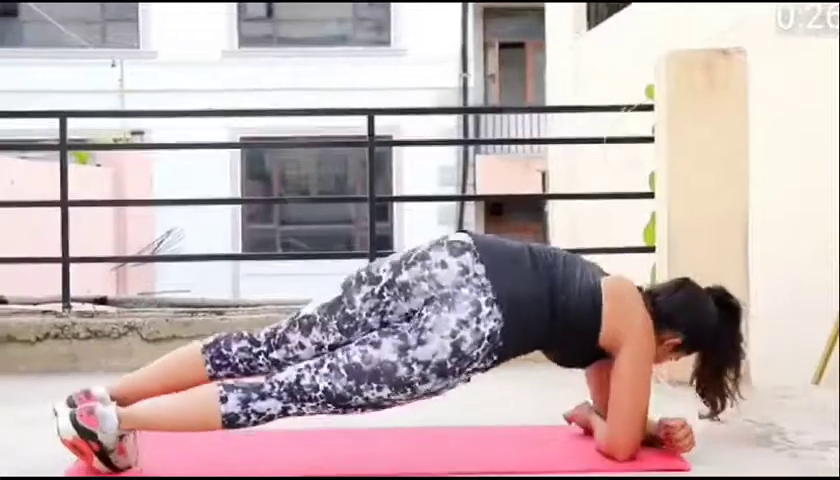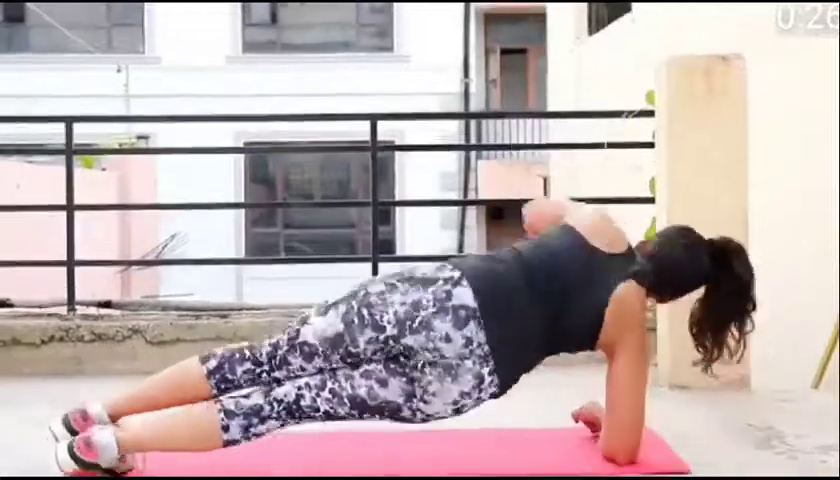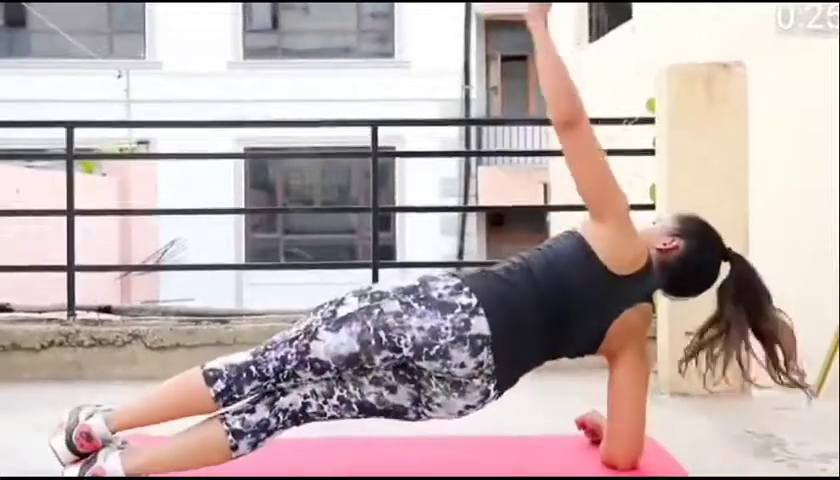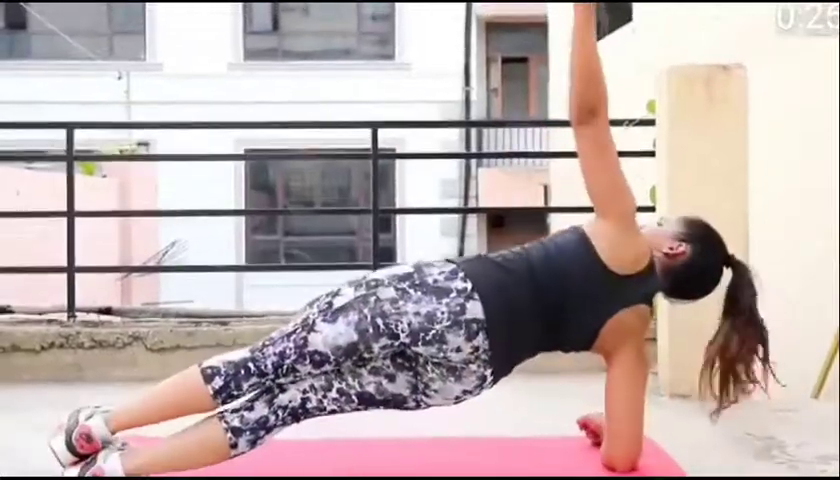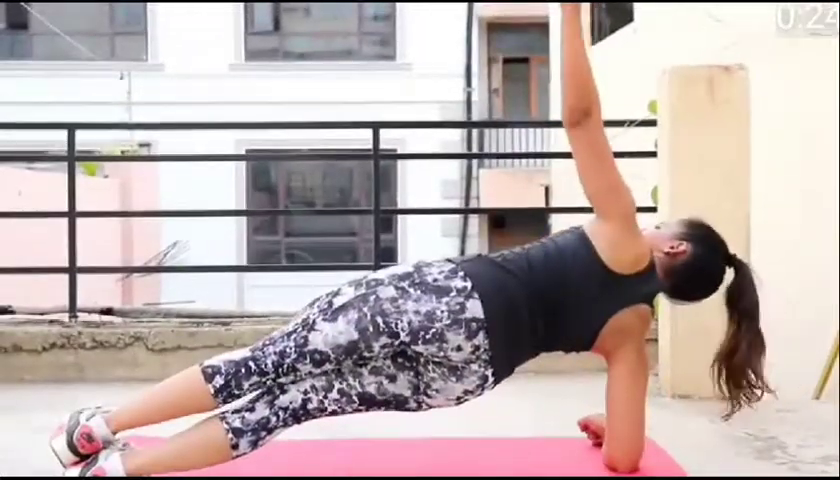
dt=0.3s
person 1, frame 1
left shoulder: (616, 291)
right shoulder: (640, 331)
left elbow: (602, 394)
right wrist: (593, 418)
left hip: (445, 258)
right hip: (467, 319)
left knee: (269, 351)
right knee: (300, 390)
left ankle: (104, 396)
right ankle: (112, 421)
person 1, frame 2
left shoulder: (598, 226)
right shoulder: (632, 316)
left elbow: (532, 214)
right wrist: (600, 416)
left hip: (433, 291)
right hip: (458, 370)
left knee: (263, 365)
right knee: (288, 400)
left ankle: (100, 414)
person 1, frame 3
left shoulder: (620, 235)
right shoulder: (633, 331)
left elbow: (567, 121)
left hip: (435, 313)
right hip: (464, 380)
left knee: (261, 371)
right knee: (287, 408)
person 1, frame 4
left shoulder: (623, 232)
right shoulder: (630, 333)
left elbow: (588, 115)
left hip: (436, 296)
right hip: (459, 366)
left knee: (263, 369)
right knee: (287, 403)
person 1, frame 5
left shoulder: (625, 233)
right shoulder: (630, 334)
left elbow: (582, 123)
left hip: (437, 297)
right hip: (461, 369)
left knee: (259, 368)
right knee: (288, 407)
